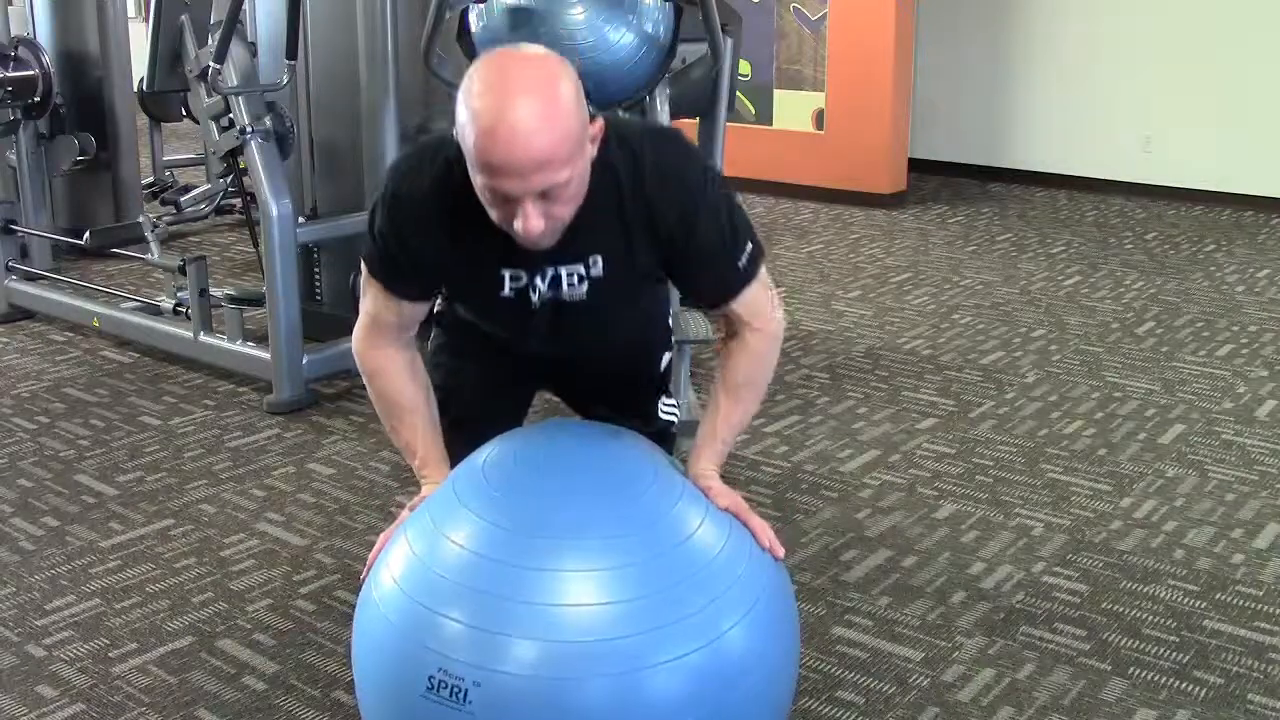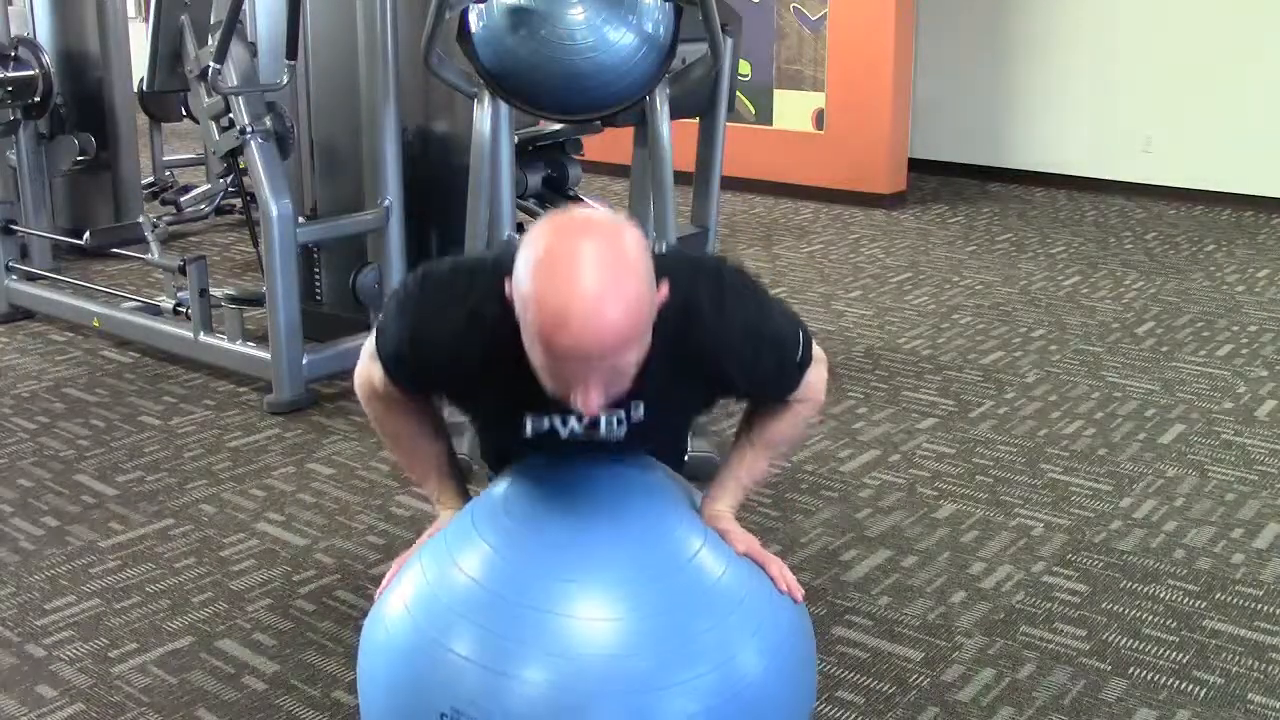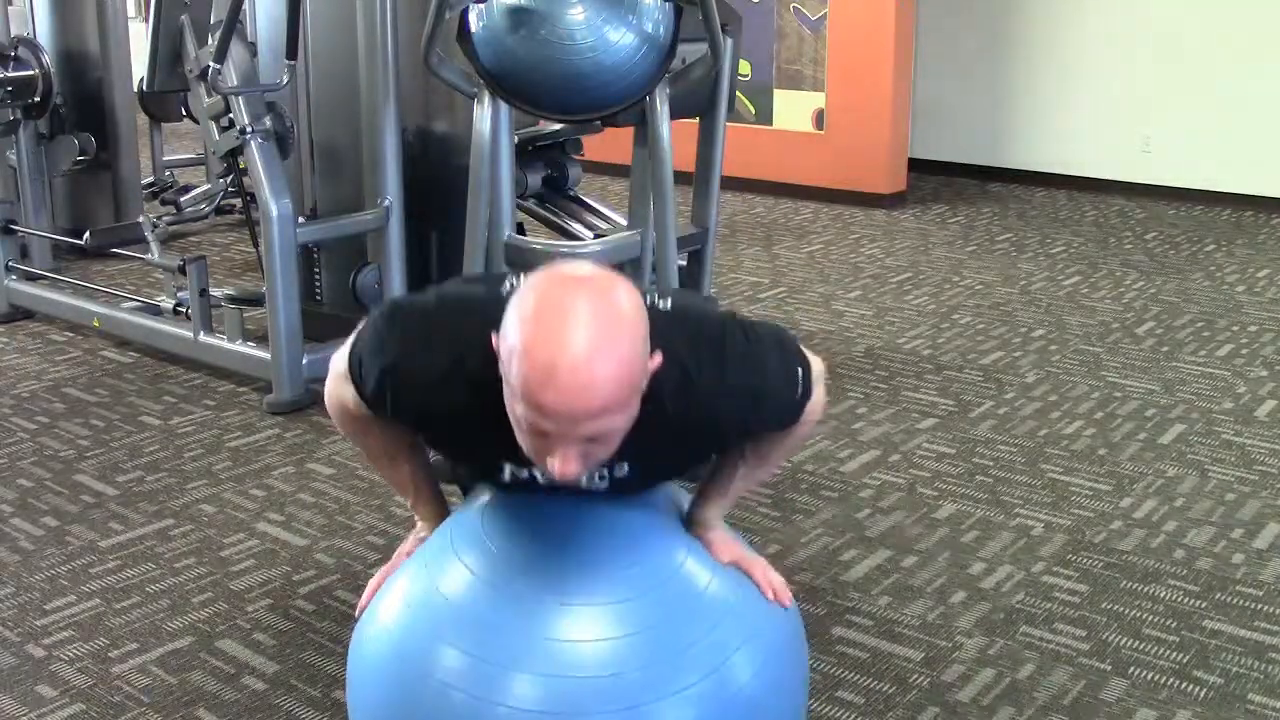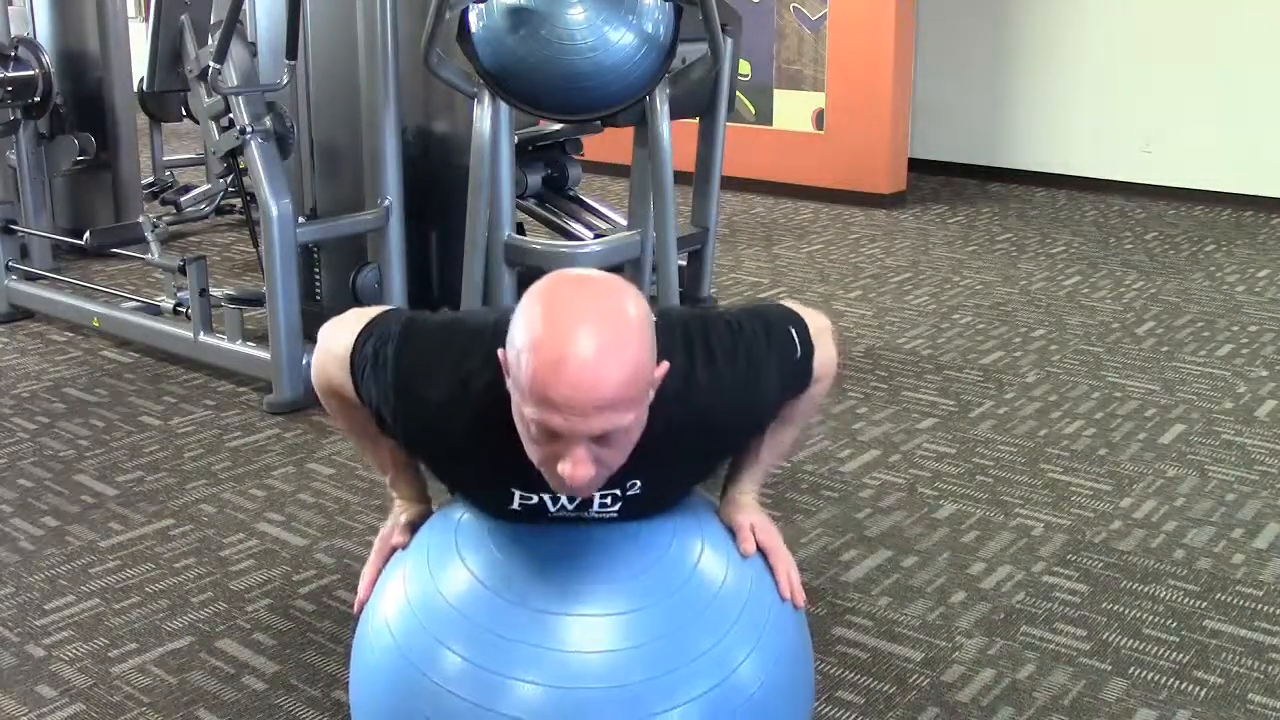
dt=1s
person 1, frame 1
left shoulder: (669, 176)
right shoulder: (420, 191)
left elbow: (756, 322)
right elbow: (383, 336)
left wrist: (705, 469)
right wrist: (435, 481)
left hip: (623, 343)
right hip: (483, 339)
person 1, frame 2
left shoulder: (718, 310)
right shoulder: (445, 313)
left elbow: (803, 385)
right elbow: (378, 383)
left wrist: (720, 503)
right wrist: (451, 506)
person 1, frame 3
left shoulder: (716, 370)
right shoulder: (427, 351)
left elbow: (805, 391)
right elbow: (346, 390)
left wrist: (709, 516)
right wrist: (430, 518)
person 1, frame 4
left shoulder: (720, 378)
right shoulder: (433, 379)
left elbow: (817, 341)
right elbow: (332, 350)
left wrist: (742, 492)
right wrist: (408, 496)
